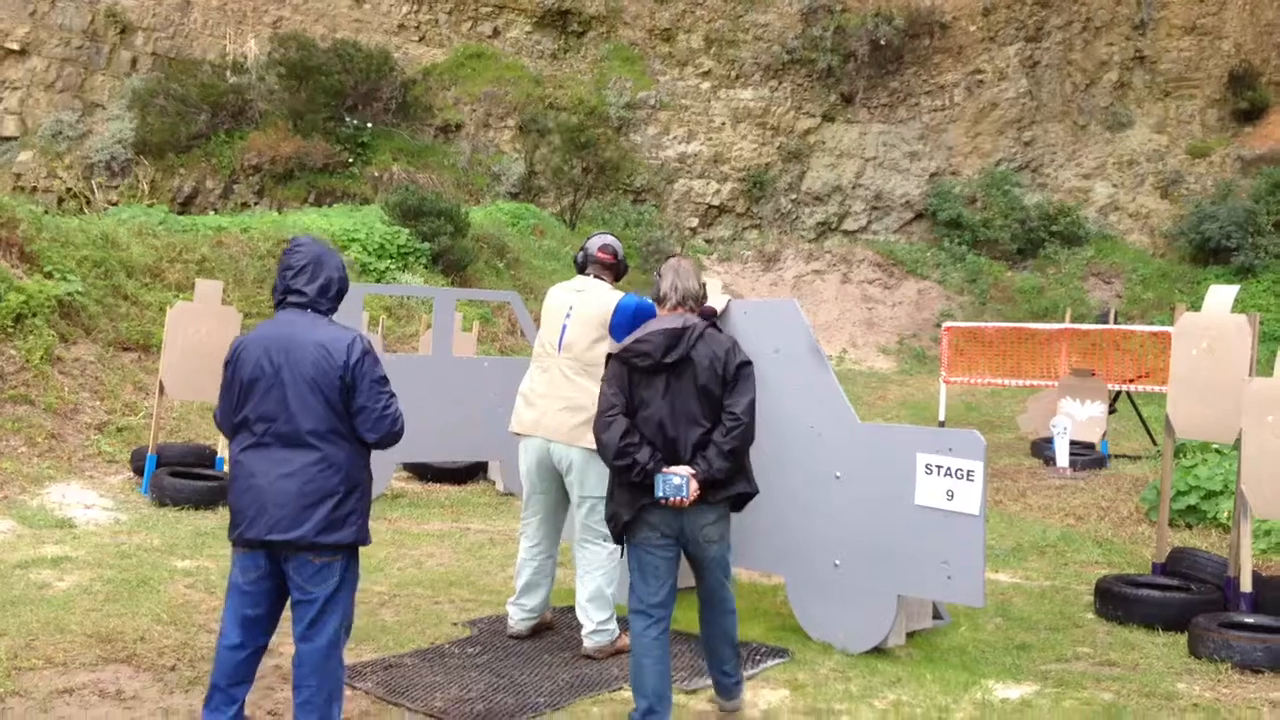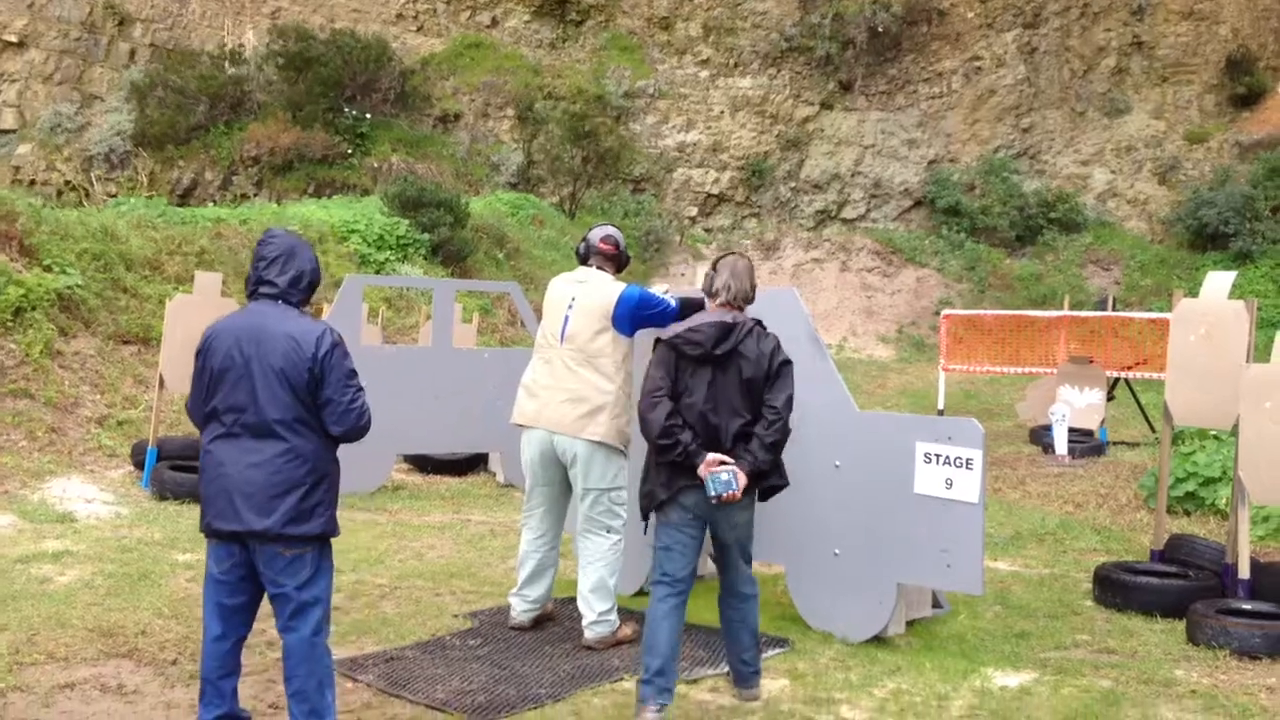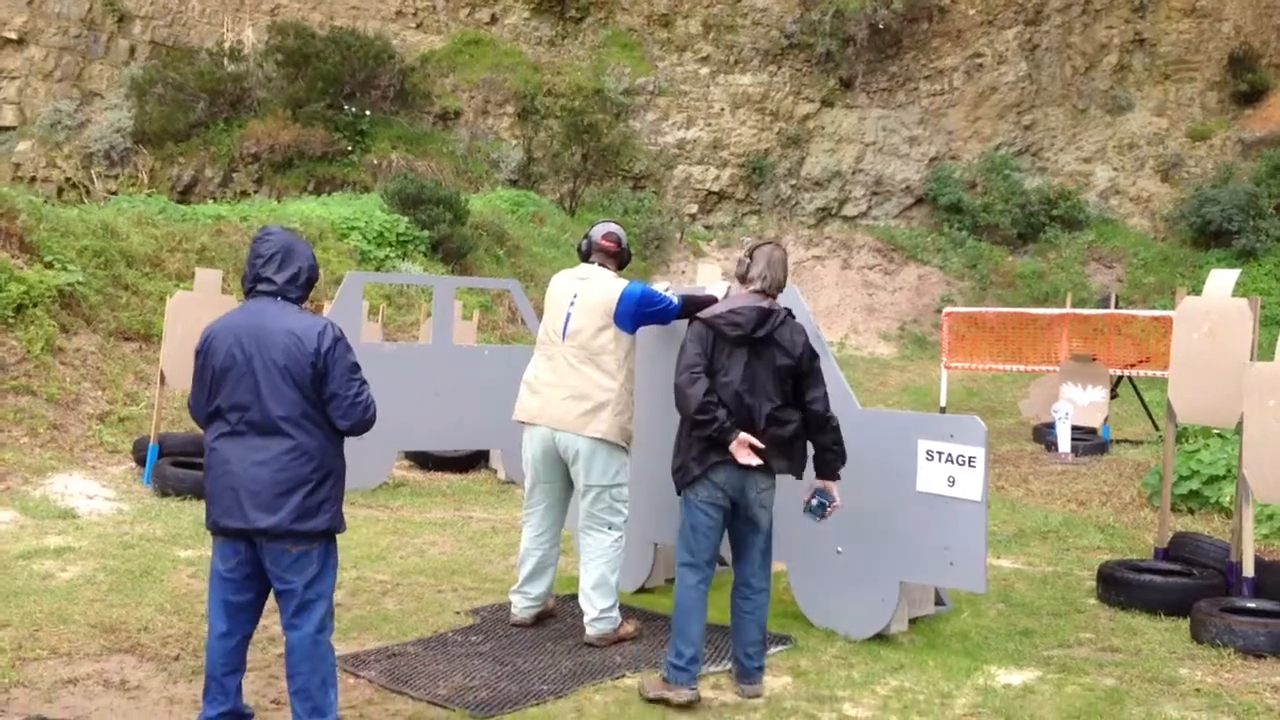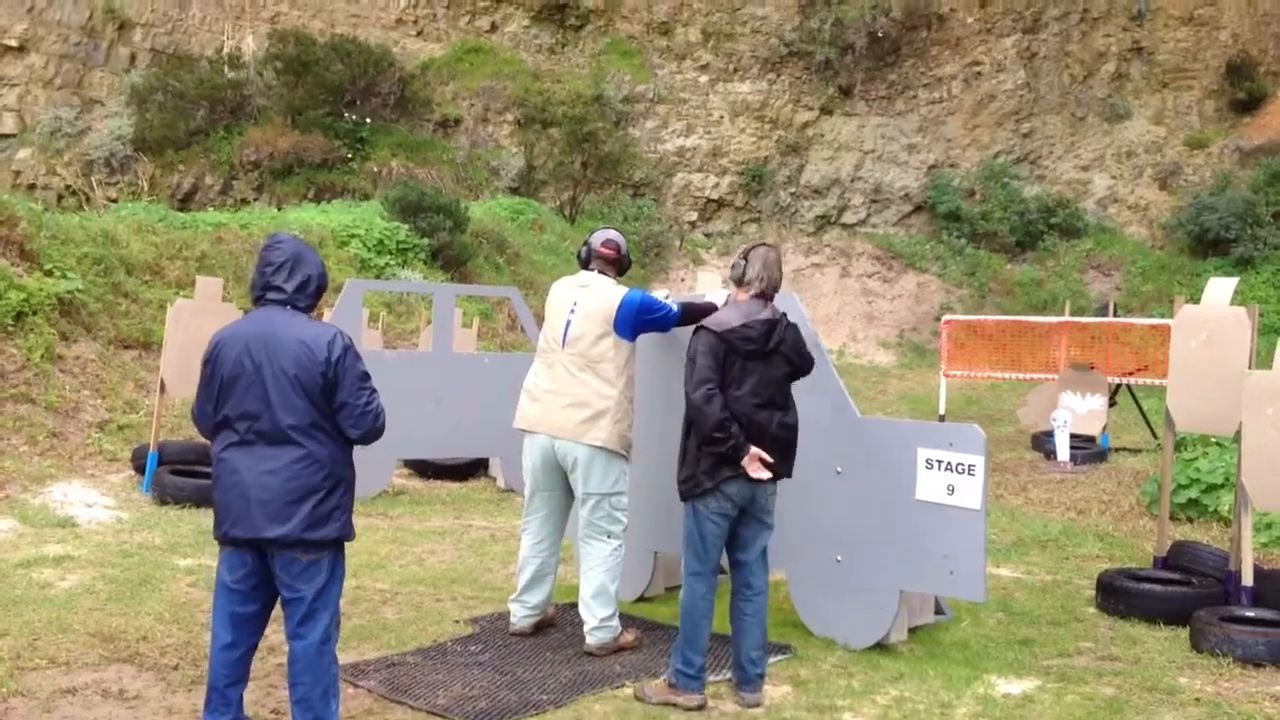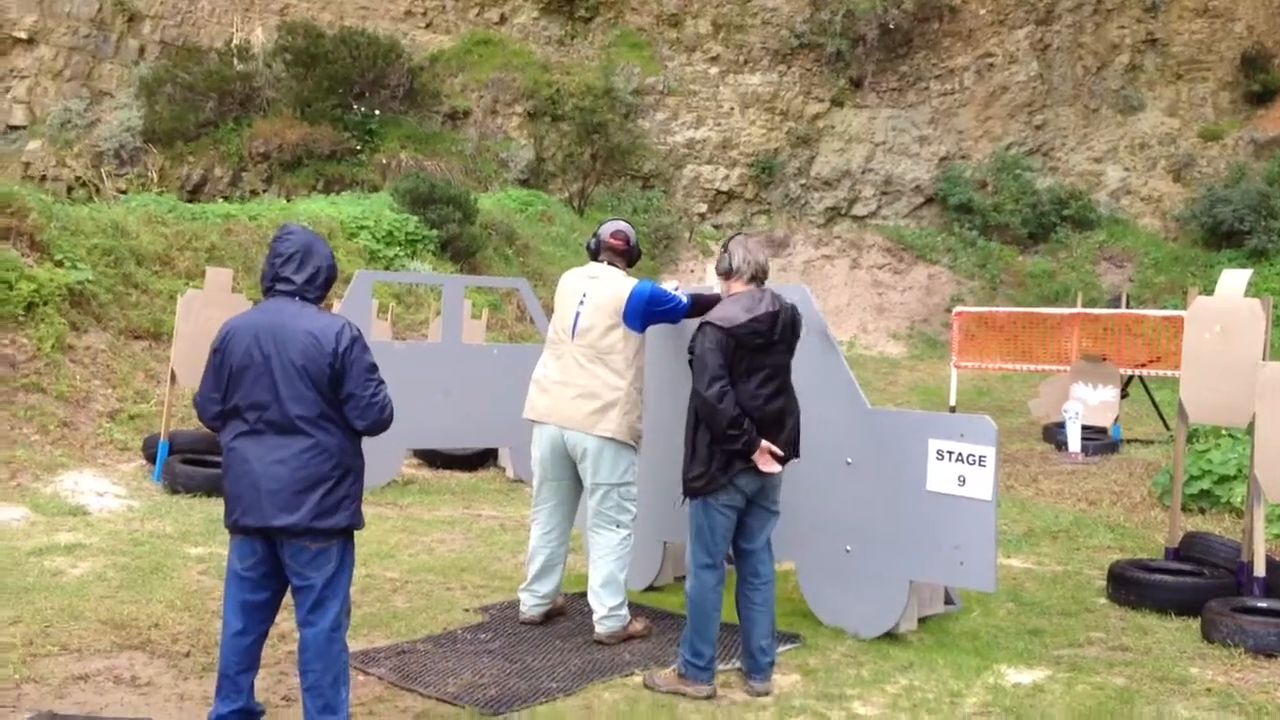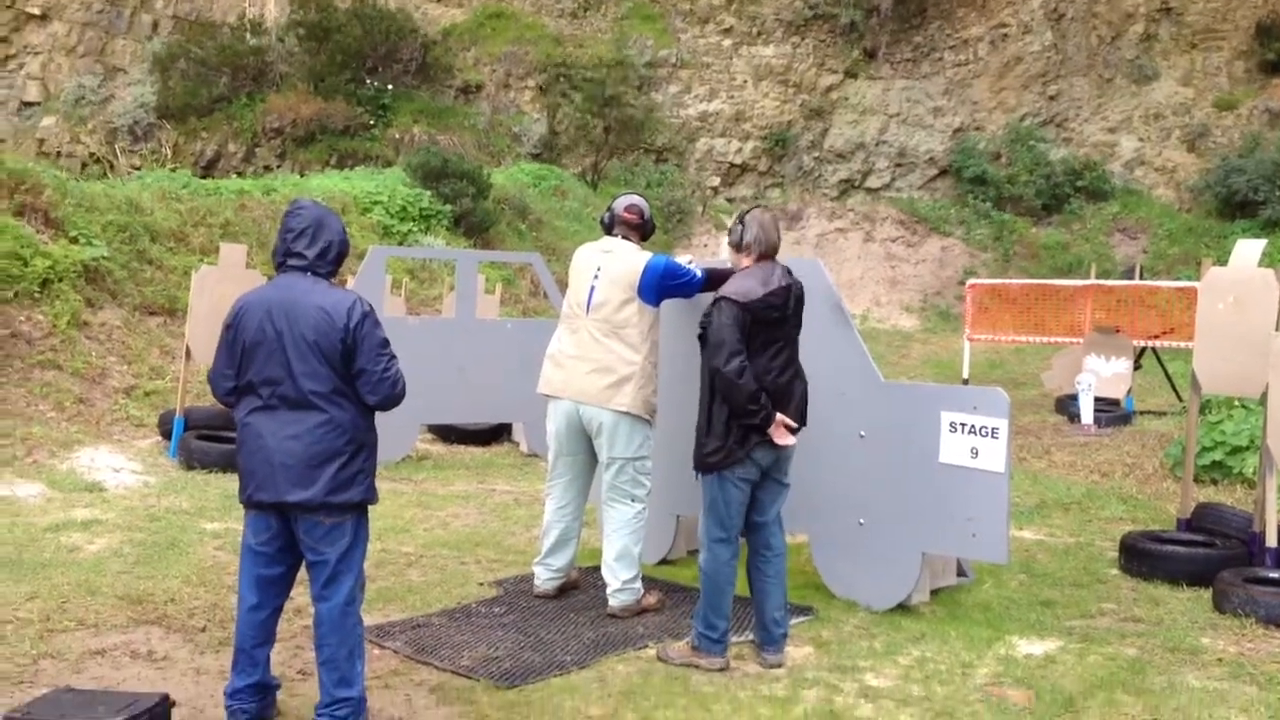
dt=0.4s
person 1, frame 1
left shoulder: (246, 345)
right shoulder: (349, 347)
left elbow: (227, 422)
right elbow: (384, 429)
left hip: (256, 514)
right hip: (321, 518)
left knee: (242, 629)
right knee: (319, 637)
person 1, frame 2
left shoulder: (216, 335)
right shoulder: (318, 339)
left elbow: (198, 413)
right elbow: (350, 423)
right wrist: (310, 417)
left hip: (227, 505)
right hip: (291, 509)
left knee: (224, 621)
right knee: (303, 627)
person 1, frame 3
left shoulder: (216, 334)
right shoulder: (319, 334)
left elbow: (201, 412)
right elbow: (356, 416)
left hip: (232, 502)
right hip: (297, 506)
left knee: (229, 619)
right knee: (306, 624)
person 1, frame 4
left shoulder: (224, 341)
right shoulder: (329, 343)
left elbow: (205, 422)
right elbow: (366, 425)
left hip: (240, 512)
right hip: (306, 515)
left knee: (232, 629)
right knee: (311, 635)
person 1, frame 5
left shoulder: (233, 331)
right shoulder: (337, 334)
left elbow: (209, 411)
right elbow: (374, 416)
right wrist: (330, 413)
left hip: (250, 501)
right hip: (316, 504)
left knee: (243, 617)
right knee: (321, 623)
person 1, frame 6
left shoulder: (246, 307)
right shoulder: (348, 309)
left elbow: (223, 387)
right elbow: (386, 392)
right wrist: (343, 388)
left hip: (264, 477)
right hip: (329, 479)
left knee: (258, 593)
right knee: (336, 599)
person 2, frame 1
left shoulder: (627, 354)
right shoulder: (725, 349)
left elbow: (609, 427)
right elbow: (739, 422)
left wrist: (652, 471)
right wrist: (702, 474)
left hip: (649, 504)
right hip: (707, 502)
left knee: (649, 615)
right knee: (717, 600)
person 2, frame 2
left shoulder: (674, 342)
right shoulder: (767, 347)
left elbow: (653, 409)
right elbow: (776, 417)
left wrist: (693, 455)
right wrist: (747, 468)
left hip: (682, 486)
right hip: (735, 488)
left knee: (667, 588)
right knee: (739, 584)
right ankle: (746, 678)
person 2, frame 3
left shoulder: (709, 323)
right shoulder: (794, 337)
left elbow: (689, 386)
right elbow: (817, 409)
left wrist: (725, 434)
right wrist: (828, 471)
left hip: (709, 465)
right hip: (761, 470)
left knee: (693, 570)
right knee: (753, 575)
left ankle: (681, 677)
right ankle: (750, 674)
person 2, frame 4
left shoulder: (713, 331)
right shoulder: (787, 336)
left elbow: (702, 398)
right elbow: (804, 367)
left wrist: (736, 448)
left hip: (715, 474)
right hip: (762, 476)
left knee: (700, 578)
right knee: (752, 579)
left ankle: (686, 683)
right ankle: (750, 682)
person 2, frame 5
left shoulder: (718, 325)
right shoulder: (785, 317)
left elbow: (712, 396)
left wrist: (746, 444)
left hip: (723, 465)
right hip: (768, 463)
left knee: (706, 569)
right knee: (758, 565)
left ankle: (695, 673)
right ankle: (759, 670)
person 2, frame 6
left shoulder: (732, 300)
right shoulder: (790, 288)
left elbow: (730, 370)
left wrist: (763, 417)
left hip: (736, 439)
right hip: (778, 436)
left knee: (720, 542)
right knee: (768, 537)
left ankle: (709, 645)
right ankle: (772, 642)
person 3, frame 1
left shoulder: (555, 295)
right shoulder: (619, 306)
left hip: (535, 427)
right hip: (584, 436)
left knee: (537, 528)
right knee: (596, 537)
left ankle: (524, 615)
right ankle: (600, 634)
person 3, frame 2
left shoulder: (557, 287)
right shoulder: (622, 297)
right elbow: (680, 309)
left hip: (537, 419)
right hip: (589, 427)
left knee: (539, 519)
right knee: (600, 528)
left ankle: (525, 606)
right ankle: (600, 625)
person 3, frame 3
left shoulder: (559, 283)
right shoulder: (625, 295)
right elbow: (682, 307)
right wrist: (719, 299)
left hip: (540, 417)
right hip: (592, 425)
left knee: (540, 515)
right knee: (602, 525)
left ankle: (527, 603)
right ankle: (602, 622)
person 3, frame 4
left shoulder: (559, 291)
right shoulder: (625, 302)
right elbow: (681, 314)
left wrist: (656, 304)
right wrist: (720, 307)
left hip: (540, 424)
right hip: (592, 433)
left knee: (539, 524)
right knee: (601, 533)
left ankle: (526, 613)
right ankle: (601, 631)
person 3, frame 5
left shoulder: (568, 282)
right shoulder: (634, 294)
right elbow: (691, 306)
left wrist: (660, 292)
left hip: (550, 415)
right hip: (600, 424)
left knee: (549, 513)
right knee: (610, 523)
left ankle: (536, 601)
right ankle: (611, 620)
person 3, frame 6
left shoulder: (583, 256)
right shoulder: (649, 268)
right elbow: (704, 280)
left wrist: (676, 265)
left hip: (565, 389)
right hip: (616, 398)
left knee: (563, 487)
right knee: (624, 497)
left ankle: (550, 575)
right ankle: (624, 594)
